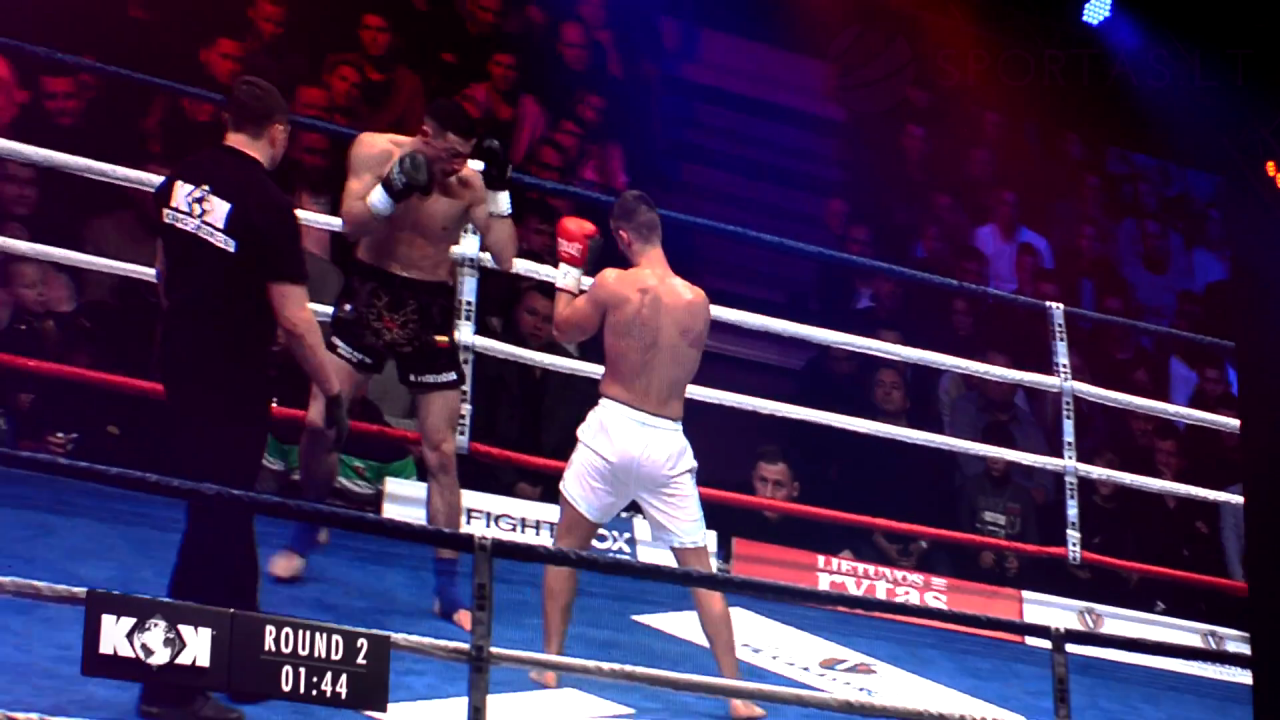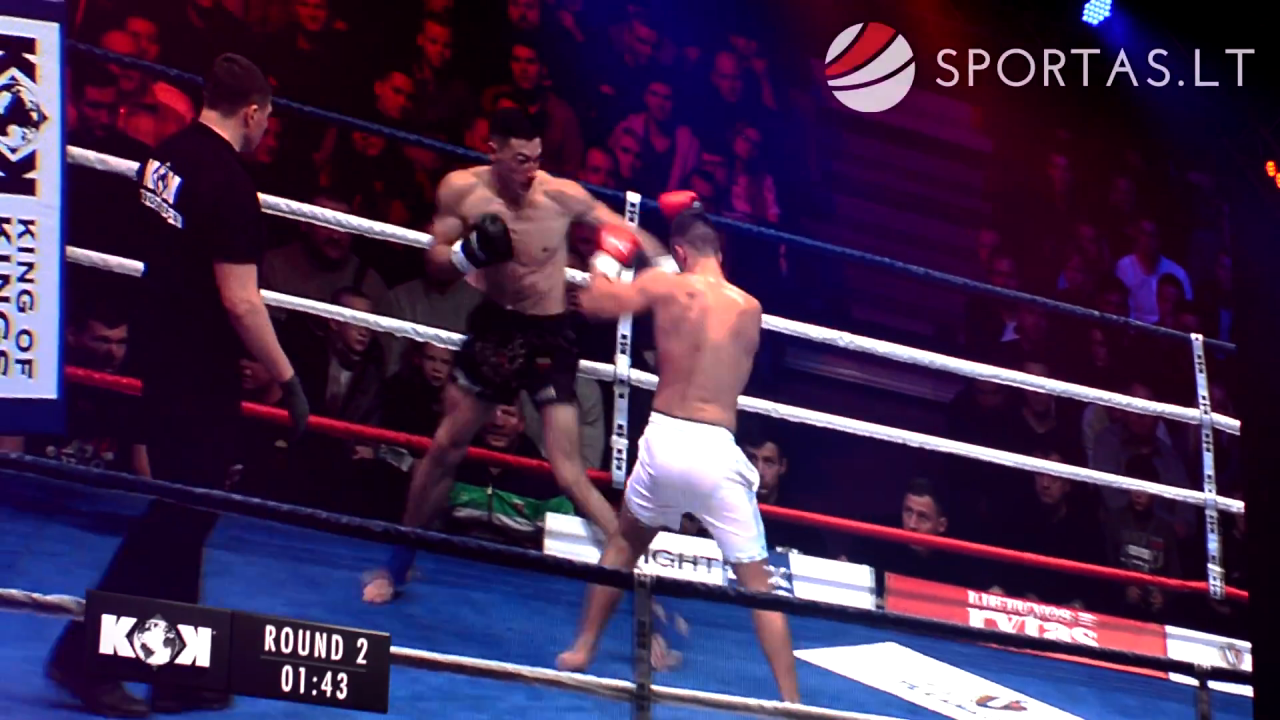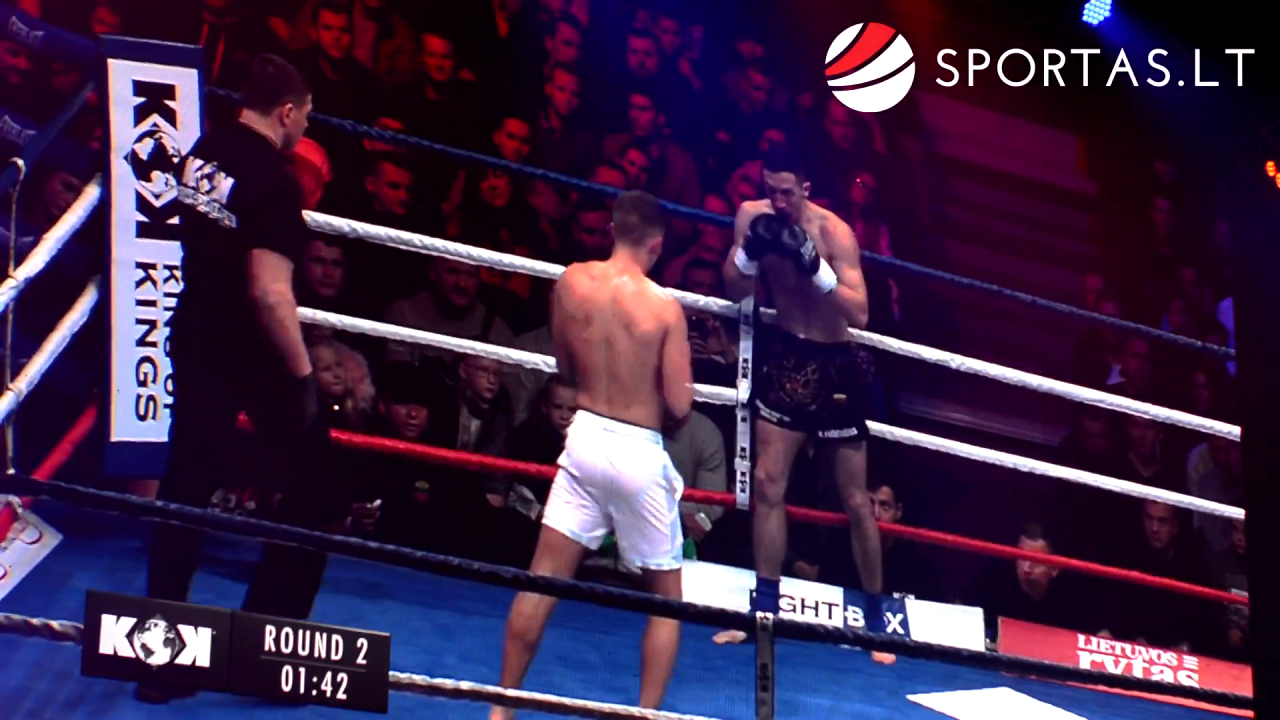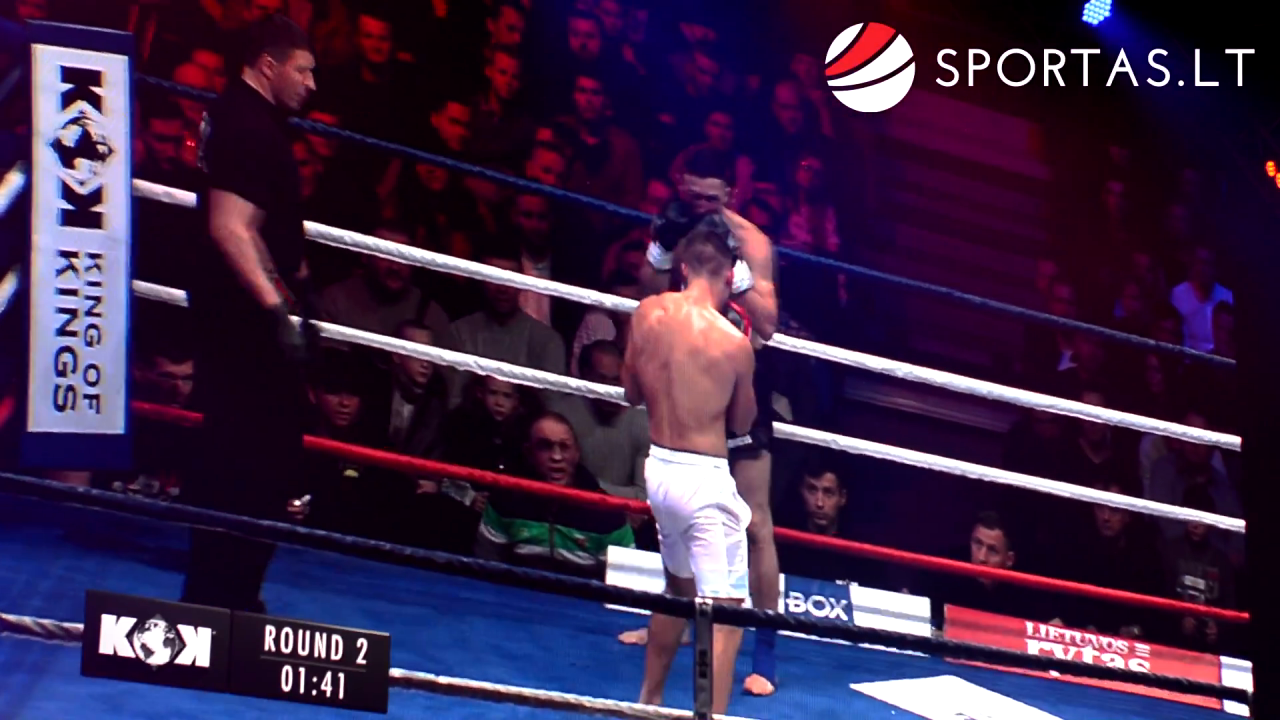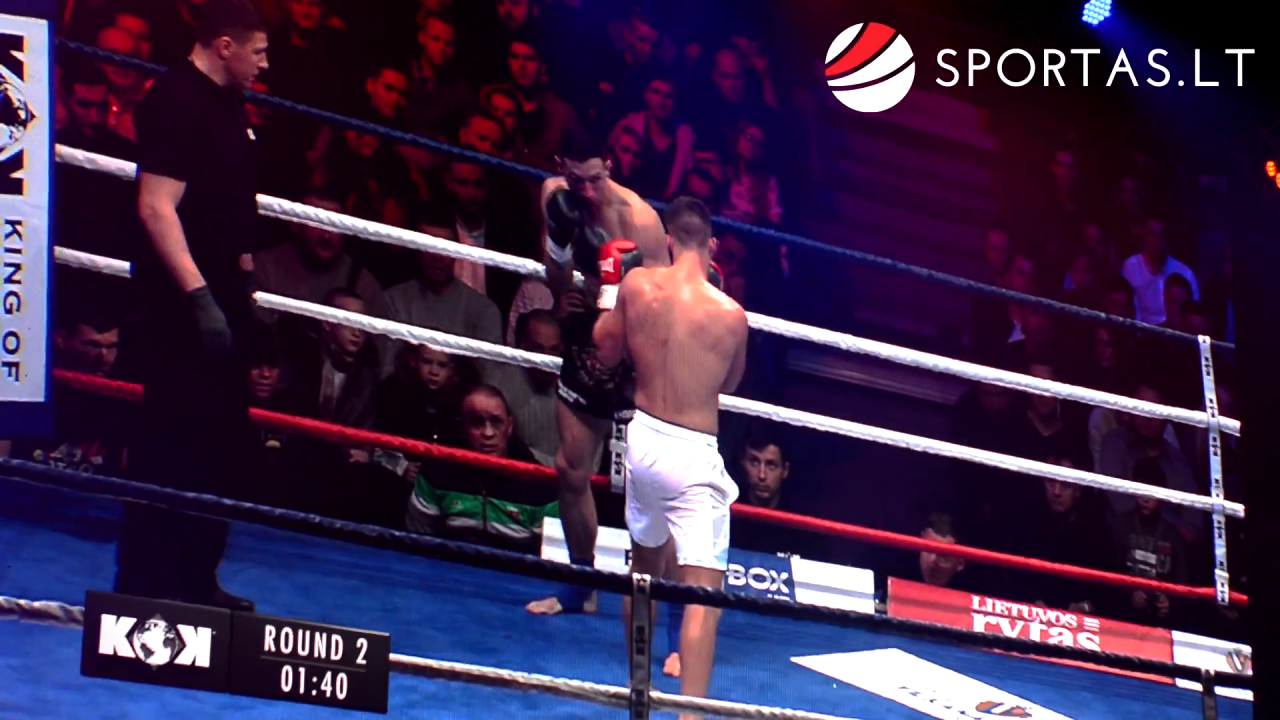
dt=1s
person 1, frame 1
left shoulder: (179, 178)
right shoulder: (267, 205)
left elbow: (164, 273)
right elbow: (294, 321)
right wrist: (332, 393)
left hip: (182, 367)
right hip: (232, 381)
left knee: (223, 508)
right knee: (219, 520)
person 1, frame 2
left shoulder: (164, 154)
right shoulder: (228, 185)
right elbow: (241, 301)
right wrist: (288, 379)
left hip: (160, 345)
right hip: (198, 360)
left knee: (187, 500)
right knee: (184, 505)
right ankle: (82, 652)
person 1, frame 3
left shoulder: (202, 151)
right shoulder: (271, 176)
right elbow: (271, 290)
right wrist: (304, 376)
left hip: (195, 341)
right hip: (256, 354)
left knee: (186, 487)
right knee: (300, 486)
person 1, frame 4
left shoulder: (245, 116)
right shoulder: (251, 127)
right elbow: (231, 228)
left wrist: (292, 280)
right wrist: (279, 310)
left hip: (229, 309)
right hip: (242, 314)
left knee: (234, 443)
right knee: (266, 448)
left ankle: (212, 586)
right ankle: (221, 593)
person 1, frame 5
left shoulder: (228, 104)
right shoulder: (174, 102)
right elbow: (156, 207)
left wrist: (239, 284)
right wrist: (199, 296)
left hip: (219, 289)
right hip: (184, 295)
left knee: (222, 435)
right knee: (174, 436)
left ankle: (191, 575)
right ankle: (143, 581)
person 2, frame 1
left shoulder: (472, 182)
right shoulder: (375, 149)
left elbow: (505, 260)
right elbow: (353, 223)
left wrist: (498, 188)
right wrist: (395, 187)
left hip: (429, 308)
right hip: (368, 293)
left knee: (441, 453)
right knee: (320, 421)
left ankle: (448, 591)
right ankle: (304, 536)
person 2, frame 2
left shoulder: (564, 194)
right shoulder: (461, 189)
left elbow: (619, 231)
right elbow: (438, 261)
left wrist: (664, 263)
right wrist: (470, 251)
left hip: (548, 338)
right hip: (493, 329)
left knee: (569, 477)
right knee: (442, 453)
right ankle: (397, 566)
person 2, frame 3
left shoulder: (834, 232)
right shoulder: (752, 215)
left elbow: (859, 314)
right elbow: (734, 287)
left wrist: (812, 266)
right wrist: (751, 250)
left hip: (833, 363)
right hip: (783, 353)
left knee: (856, 502)
right knee: (766, 487)
left ankle: (875, 620)
right ankle: (766, 609)
person 2, frame 4
left shoulder: (750, 241)
right shoulder: (671, 220)
left elbow: (767, 325)
right elbow: (653, 295)
left wrist: (731, 266)
right wrist: (662, 243)
left hip: (743, 377)
left knee: (755, 521)
left ankle: (764, 654)
person 2, frame 5
left shoulder: (638, 217)
right shoulder: (557, 195)
right elbow: (557, 287)
right wrist: (557, 229)
right hip: (585, 340)
right knee: (571, 474)
right ankle: (579, 587)
person 3, frame 1
left shoulder: (612, 284)
right shoulder: (698, 301)
left elbow: (566, 330)
left wrist: (570, 264)
left hip: (612, 430)
right hip: (666, 443)
left knee: (566, 545)
right knee: (700, 570)
left ankle: (550, 660)
person 3, frame 2
left shoulder: (667, 287)
right shoulder: (748, 307)
left elbow: (597, 303)
left wrist: (609, 256)
left hip: (662, 441)
right hip: (715, 451)
left knee: (626, 541)
right knee: (758, 585)
left ankle: (584, 649)
right ankle: (791, 706)
person 3, frame 3
left shoulder: (573, 281)
right shoulder: (664, 307)
right elbow: (681, 405)
left hip: (585, 440)
right hip: (639, 454)
left knee: (545, 578)
right knee: (665, 593)
person 3, frame 4
left shoulder: (646, 312)
right shoulder: (734, 342)
right elbow: (743, 422)
left hip: (659, 470)
right hip: (705, 480)
left knee: (680, 591)
right knee: (723, 619)
person 3, frame 5
left shoulder: (635, 284)
right shoulder: (730, 313)
left elbow: (606, 355)
right elbow: (729, 384)
left wrist: (608, 287)
left hip: (643, 439)
right hip: (692, 454)
left knee: (646, 561)
right knee: (703, 592)
